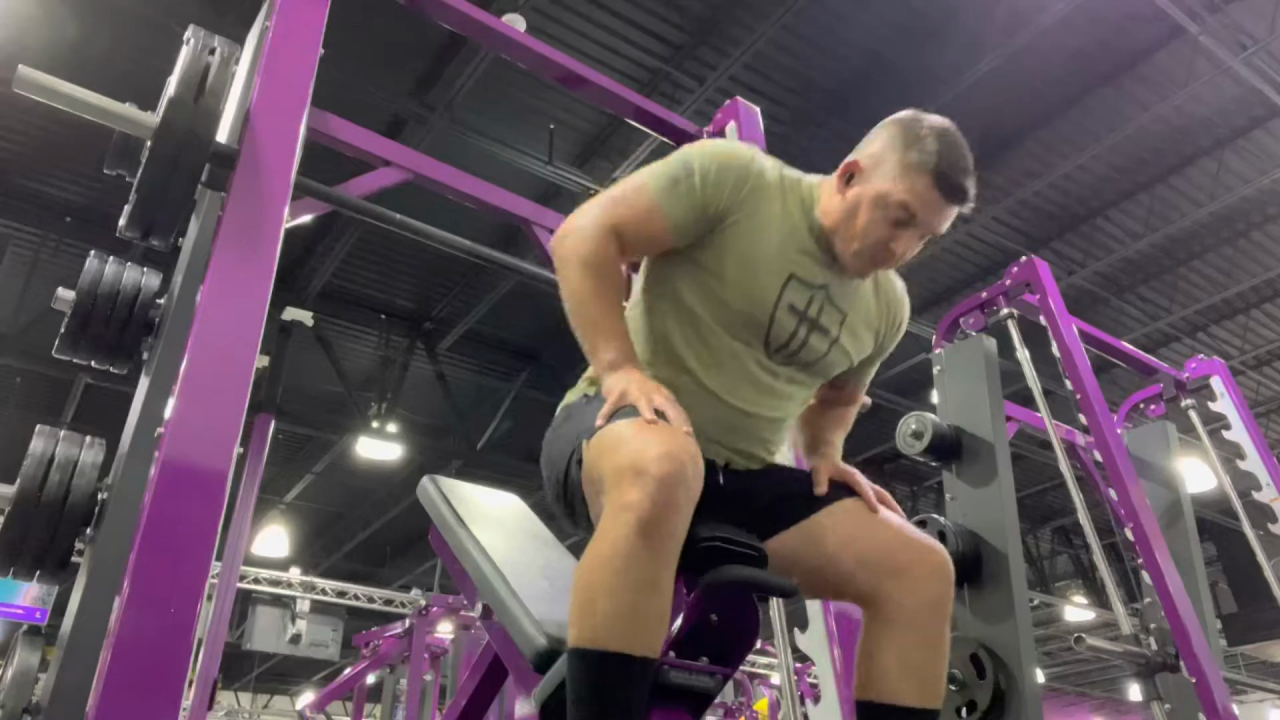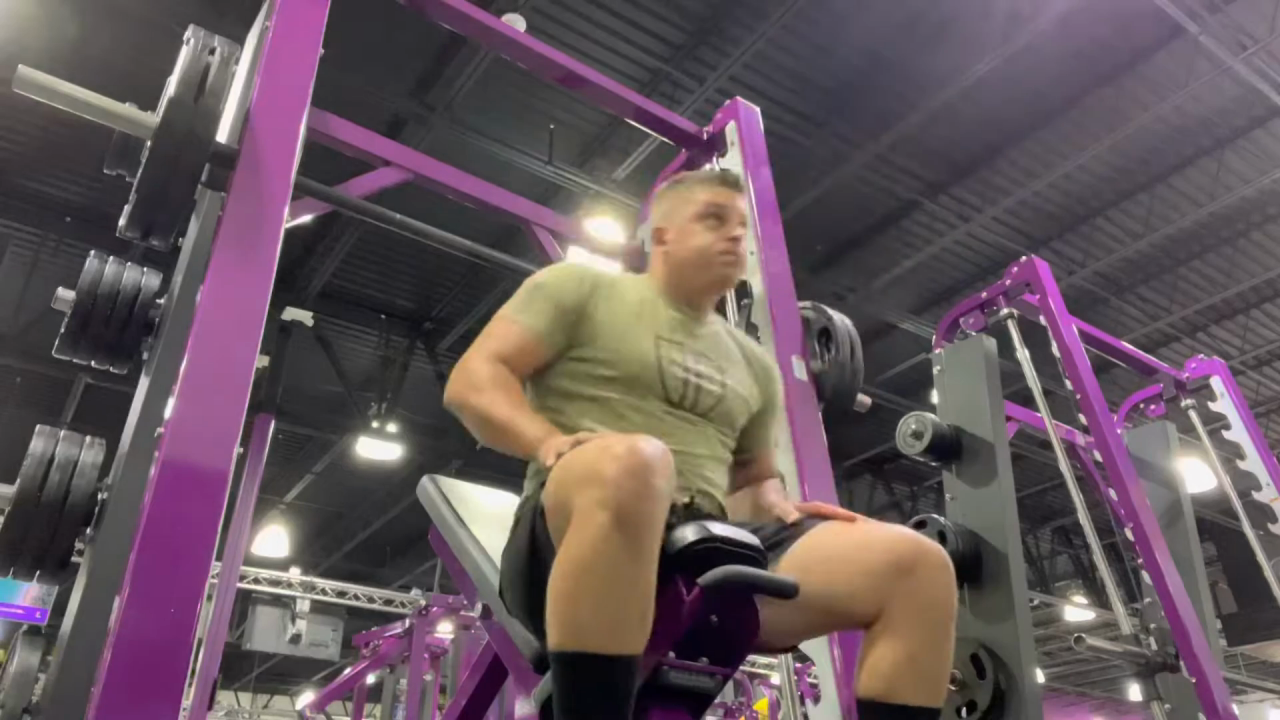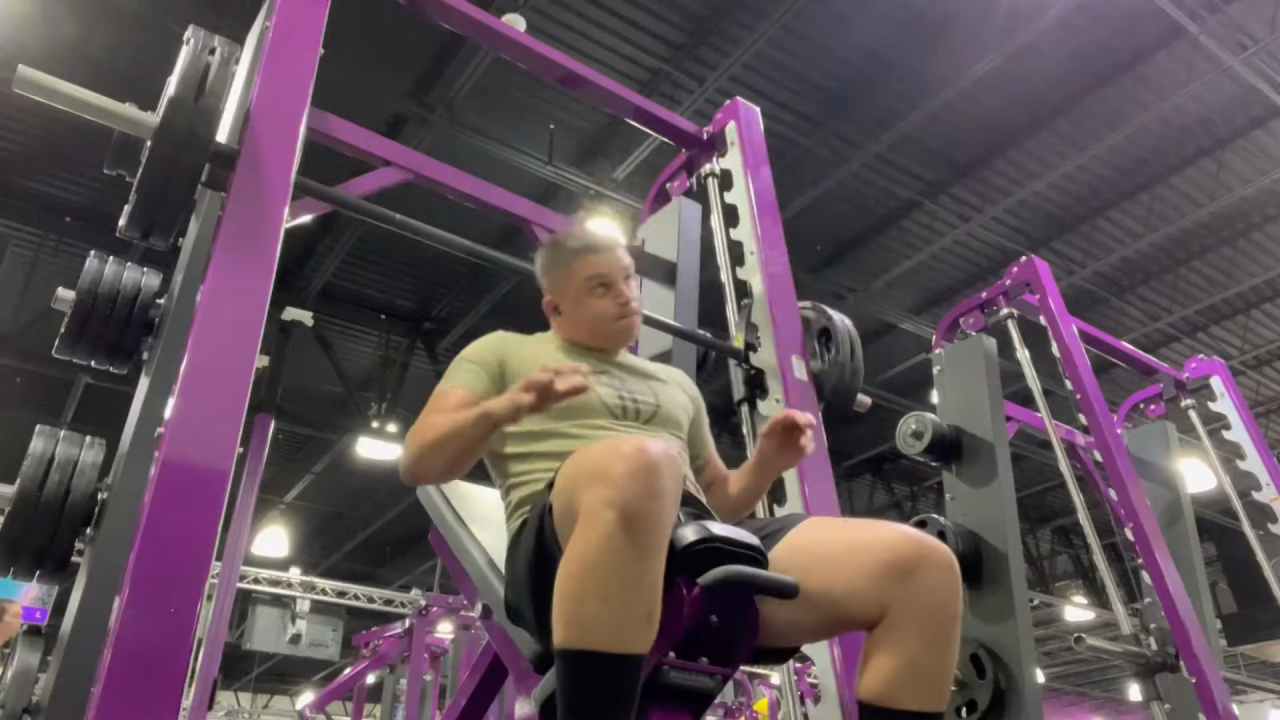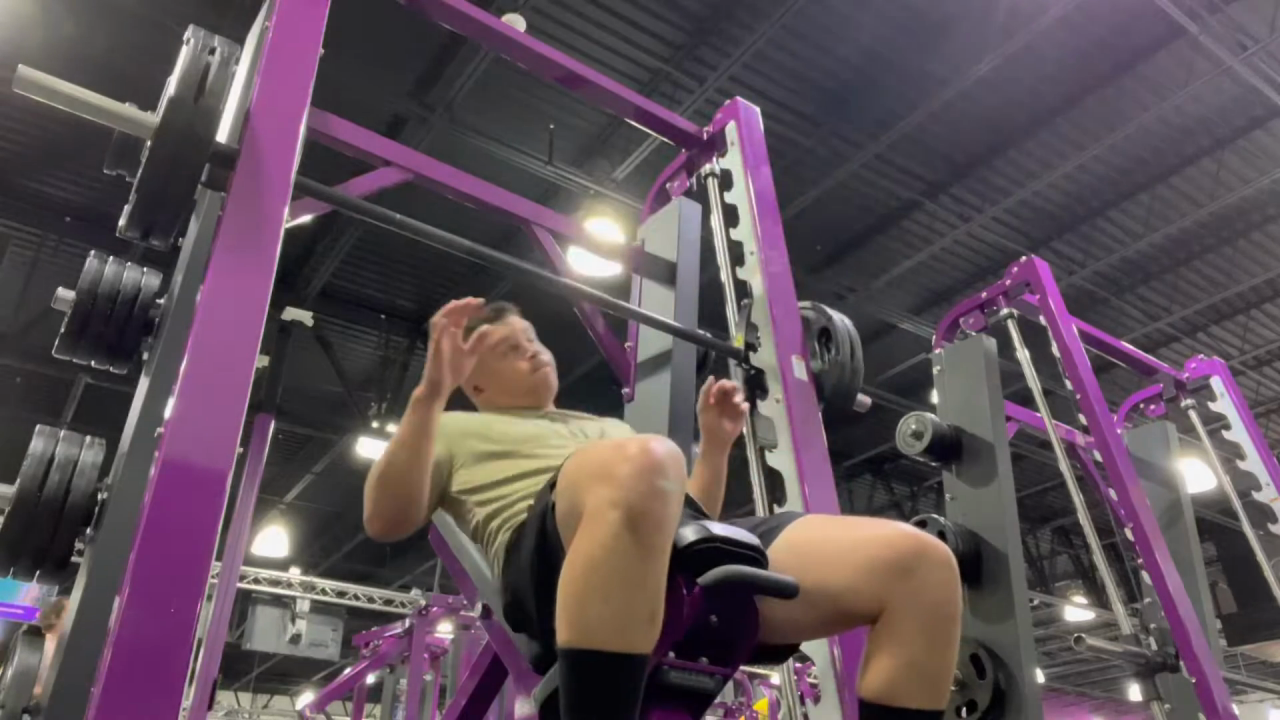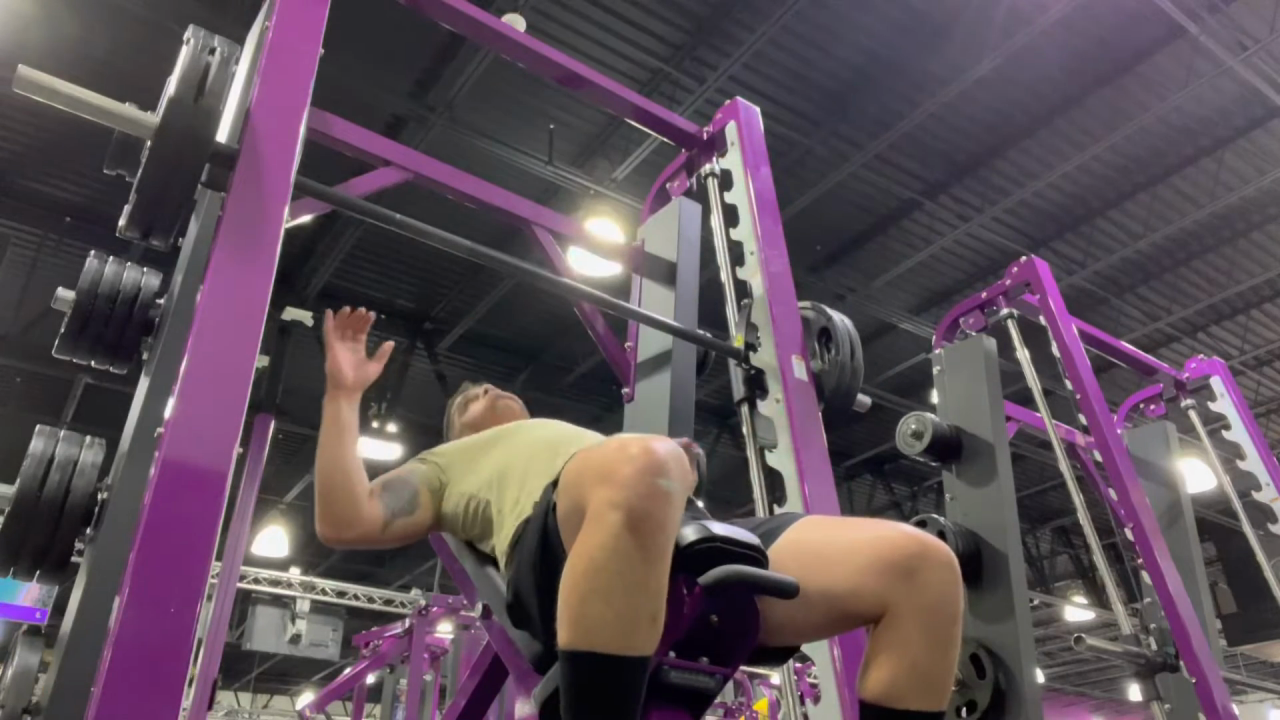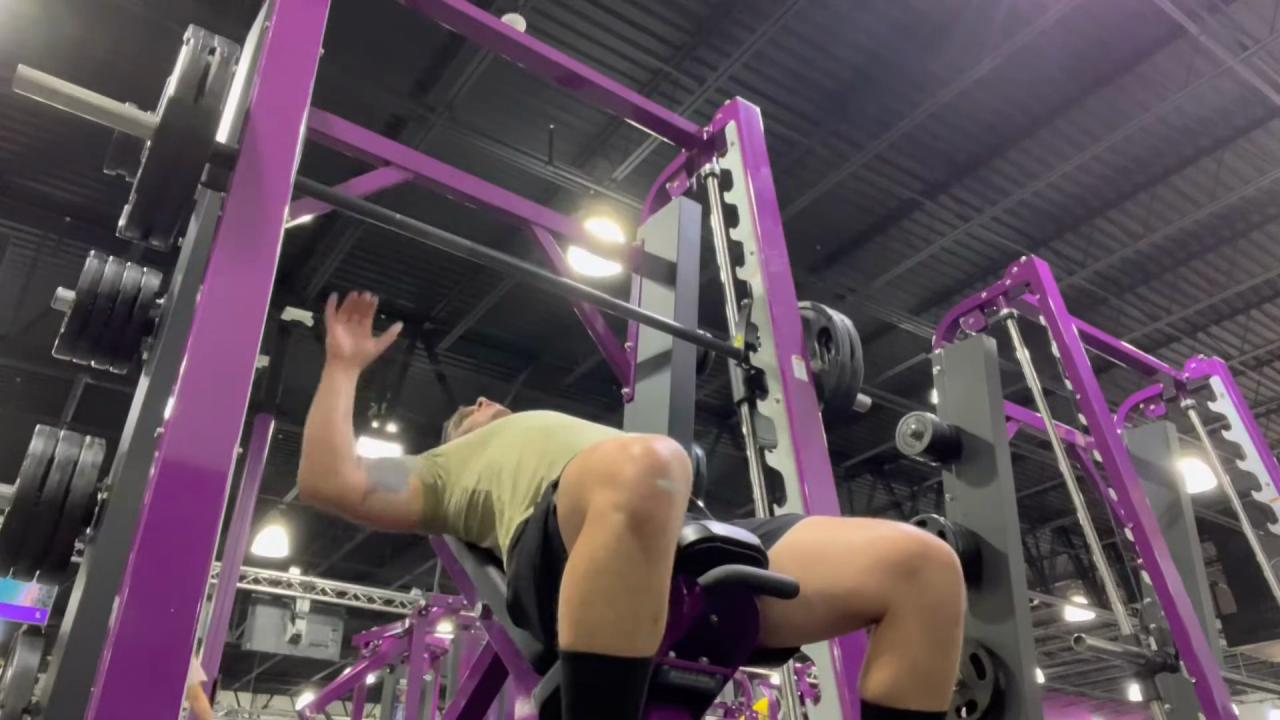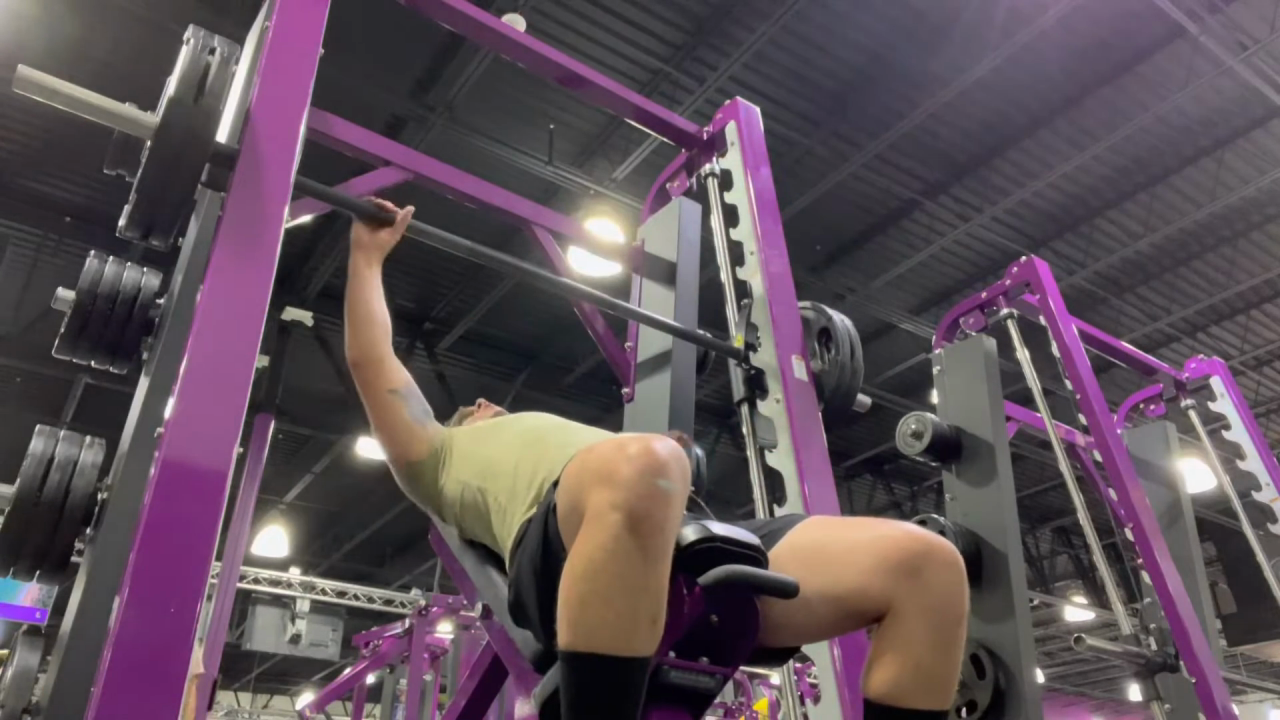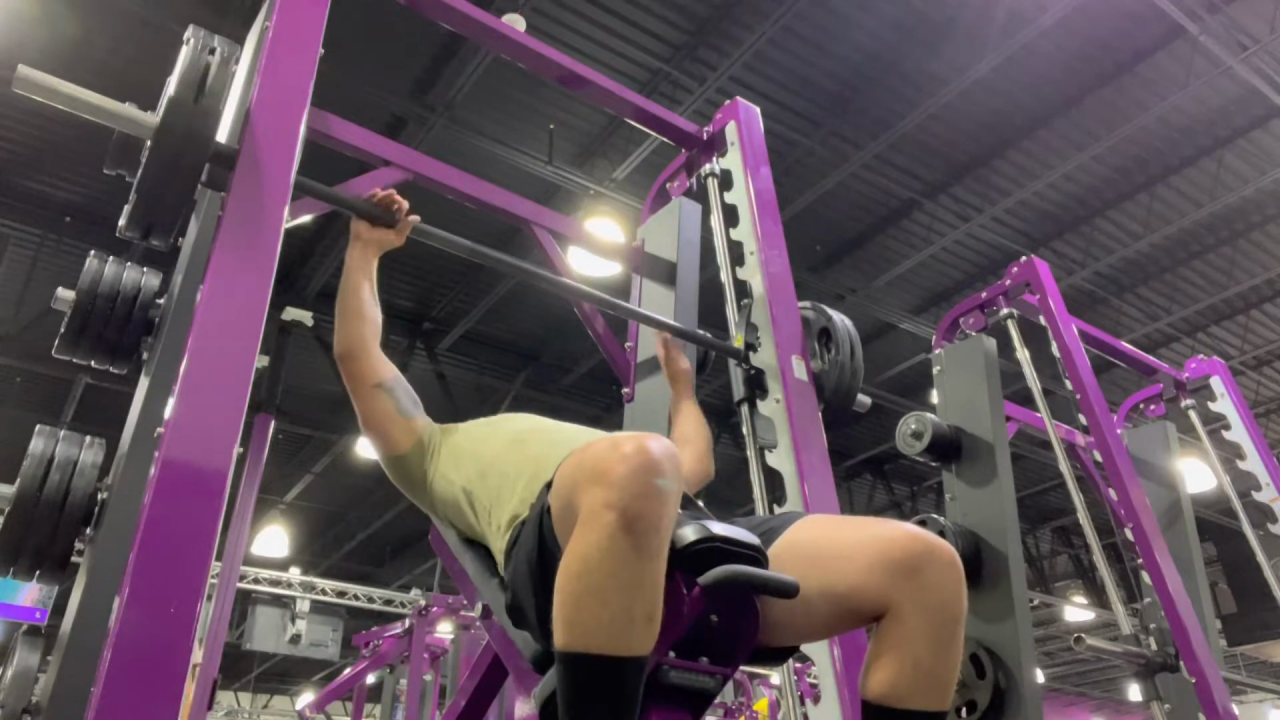
dt=0.4s
person 1, frame 1
left shoulder: (885, 306)
right shoulder: (732, 176)
right elbow: (585, 234)
left wrist: (825, 458)
right wrist: (621, 367)
left hip: (737, 477)
right hip: (627, 415)
left knee: (918, 570)
right knee: (658, 469)
person 1, frame 2
left shoulder: (754, 364)
right shoulder: (581, 289)
right elbow: (471, 381)
left wrist: (780, 507)
right wrist: (550, 441)
right hip: (580, 539)
left knee: (920, 567)
right knee: (628, 463)
person 1, frame 3
left shoulder: (676, 384)
right shoulder: (504, 354)
right elbow: (420, 457)
left wrist: (764, 466)
right wrist: (508, 407)
right hip: (571, 550)
left knee: (922, 566)
right knee: (638, 464)
person 1, frame 4
left shoulder: (609, 428)
right shoulder: (455, 431)
right elbow: (385, 519)
left wrist: (716, 442)
right wrist: (432, 388)
right hip: (556, 556)
left knee: (920, 563)
right knee: (642, 463)
person 1, frame 5
left shoulder: (583, 440)
right shoulder: (448, 467)
right elbow: (342, 522)
left wrist: (678, 482)
right wrist: (343, 392)
right hip: (568, 550)
left knee: (923, 565)
right knee: (642, 464)
person 1, frame 6
right shoulder: (448, 467)
right elbow: (328, 485)
right wrist: (343, 365)
right hip: (569, 552)
left knee: (925, 567)
right knee: (645, 466)
person 1, frame 7
right shoulder: (441, 457)
right elbow: (369, 358)
right wrist: (367, 255)
right hip: (566, 552)
left knee: (927, 564)
right knee: (642, 467)
person 1, frame 8
left shoulder: (591, 459)
right shoulder: (435, 448)
left elbow: (696, 468)
right elbow: (357, 352)
left wrist: (680, 386)
right wrist: (366, 247)
right hip: (563, 553)
left knee: (924, 563)
right knee: (637, 465)
